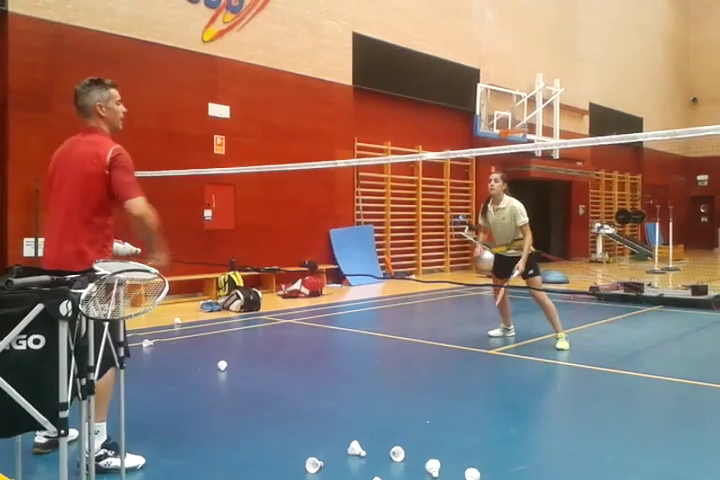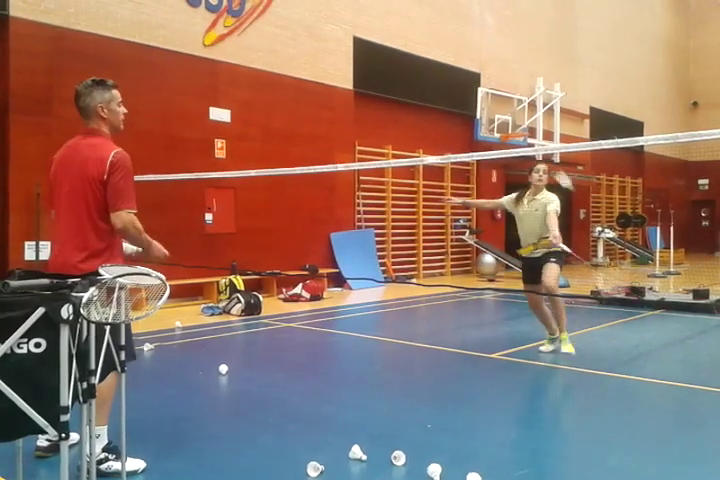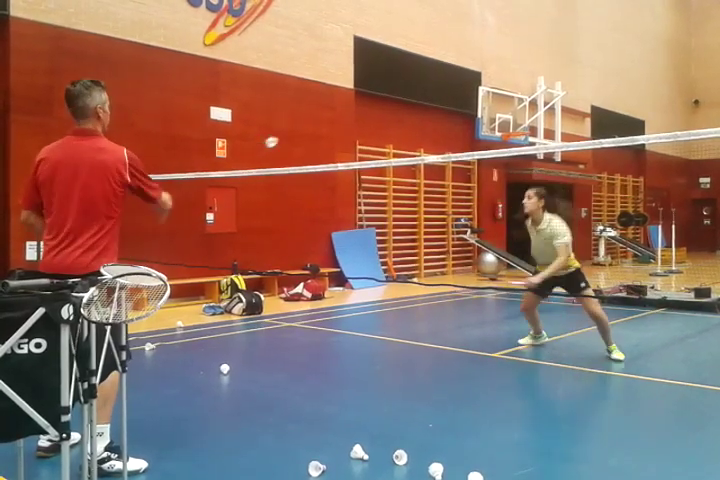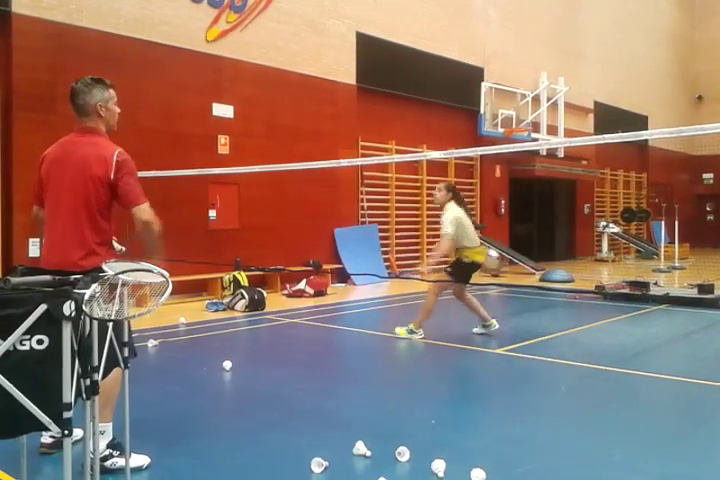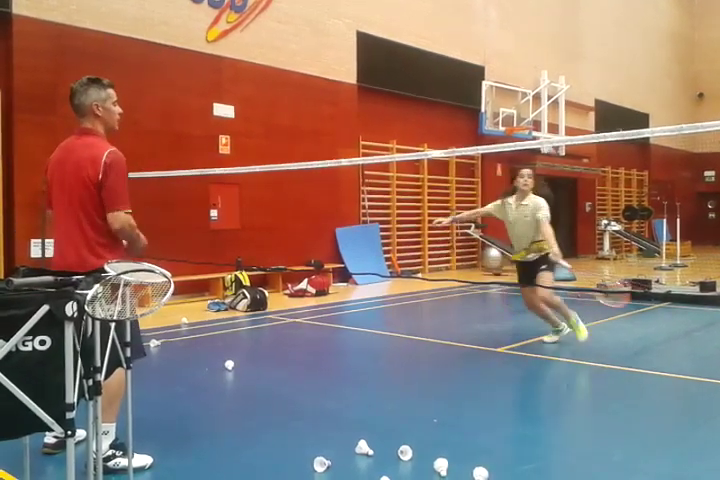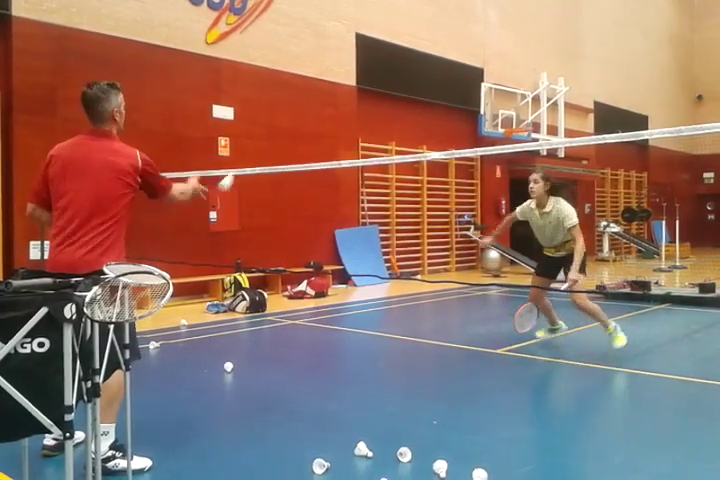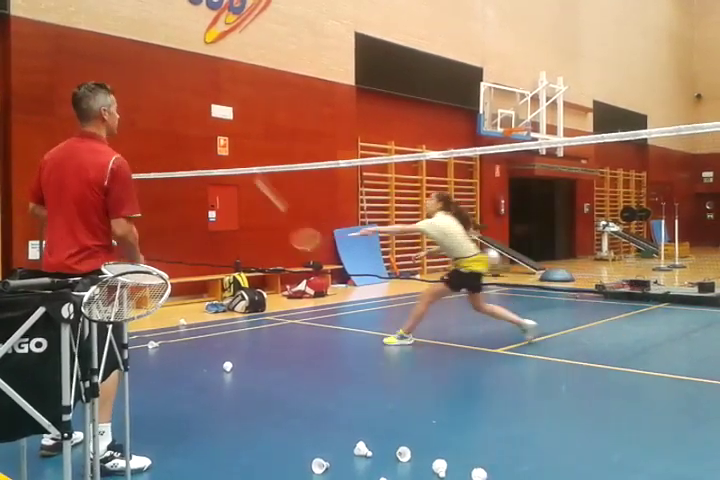
dt=0.7s
person 1, frame 1
left shoulder: (63, 151)
right shoulder: (111, 153)
right elbow: (138, 210)
right wrist: (157, 249)
left hip: (55, 266)
right hip: (87, 269)
right knee: (103, 358)
left ankle: (48, 430)
right ankle: (99, 446)
person 1, frame 2
left shoulder: (63, 154)
right shoulder: (114, 157)
right elbow: (123, 221)
right wrist: (152, 247)
left hip: (62, 270)
right hip: (97, 273)
right knee: (107, 361)
left ankle: (50, 433)
right ankle: (100, 450)
person 1, frame 3
left shoulder: (46, 156)
right shoulder: (120, 158)
left elbow: (29, 217)
right elbow: (163, 203)
right wrist: (166, 200)
left hip: (54, 272)
right hip: (95, 274)
right knee: (109, 362)
left ankle: (50, 435)
right ankle: (102, 450)
person 1, frame 4
left shoulder: (52, 153)
right shoulder: (114, 158)
left elbow: (39, 213)
right elbow: (144, 217)
right wrist: (155, 254)
left hip: (49, 269)
right hip: (93, 272)
right knee: (113, 358)
left ankle: (55, 431)
right ankle: (104, 447)
person 1, frame 5
left shoulder: (58, 155)
right shoulder: (108, 156)
right elbow: (119, 221)
right wrist: (138, 241)
left hip: (65, 270)
right hip: (101, 272)
right knee: (116, 359)
left ankle: (56, 430)
right ankle: (106, 447)
person 1, frame 6
left shoulder: (57, 154)
right shoulder: (132, 159)
left elbow: (34, 210)
right elbow: (171, 193)
right wrist: (192, 187)
left hip: (58, 270)
right hip: (101, 272)
right knee: (113, 359)
left ankle: (53, 433)
right ankle: (107, 449)
person 1, frame 7
left shoulder: (52, 157)
right shoulder: (112, 162)
left elbow: (36, 208)
right elbow: (123, 230)
right wrist: (136, 258)
left hip: (55, 271)
right hip: (93, 274)
right knee: (108, 361)
left ankle: (54, 433)
right ankle: (103, 449)
person 2, frame 1
left shoulder: (515, 206)
right shoulder: (486, 208)
left elbow: (528, 235)
right elbow: (483, 231)
left wrist: (522, 261)
right wrist: (479, 245)
left hip: (522, 253)
right hip: (501, 254)
left knee: (539, 295)
right knee: (498, 292)
left ankle: (561, 335)
right ankle: (507, 327)
person 2, frame 2
left shoulder: (551, 199)
right shoulder: (517, 199)
left elbow: (553, 217)
right elbow: (490, 204)
left wrist: (556, 232)
right wrist: (463, 202)
left hip: (550, 252)
right hip: (528, 255)
left knee: (550, 287)
right knee: (534, 303)
left ankle: (563, 336)
right ankle: (553, 336)
person 2, frame 3
left shoulder: (556, 226)
right shoulder: (530, 223)
left elbow: (563, 259)
left wrist: (540, 278)
left hip: (567, 271)
right hip: (545, 269)
left knee: (595, 312)
right knee: (526, 308)
left ankle: (611, 346)
right ankle: (538, 335)
person 2, frame 4
left shoulder: (450, 215)
right shoulder: (451, 209)
left elbow: (446, 246)
left wrist: (430, 262)
right wrist: (438, 247)
left hip: (469, 257)
right hip: (469, 255)
left knee: (433, 290)
right knee: (459, 291)
left ankle: (416, 329)
right ankle: (488, 322)
person 2, frame 5
left shoulder: (539, 202)
right shoulder: (505, 204)
left elbow: (545, 226)
right elbow: (476, 212)
left wrist: (554, 247)
right wrist: (451, 219)
left hip: (541, 255)
right hip: (522, 258)
left knee: (543, 296)
right knee: (531, 303)
left ankle: (572, 319)
right ankle: (559, 327)
person 2, frame 6
left shoulder: (562, 208)
right shoulder: (528, 207)
left elbow: (579, 240)
right elbow: (509, 219)
left wrist: (575, 270)
right wrist: (492, 236)
left hip: (570, 253)
right hip: (550, 254)
left knee: (580, 301)
right knee: (535, 297)
left ankle: (611, 328)
right ankle: (555, 324)
person 2, frame 7
left shoulder: (435, 223)
right shoulder: (448, 220)
left elbow: (403, 228)
left wrist: (374, 229)
right wrist: (428, 252)
left hip: (468, 268)
right hip: (473, 265)
left knee: (426, 297)
right knee: (479, 306)
left ankle: (405, 335)
right ankle: (524, 324)
